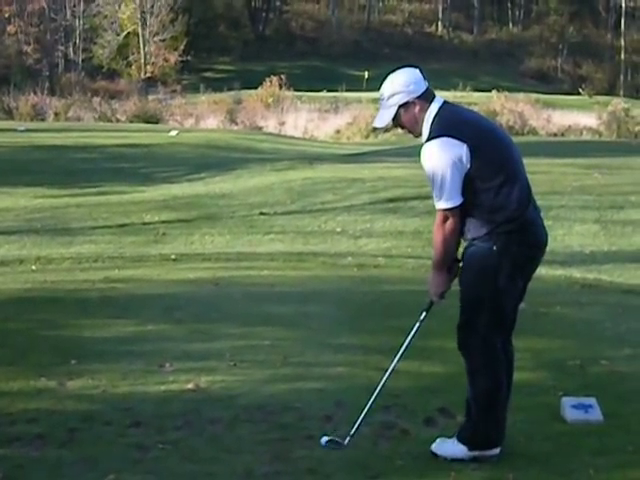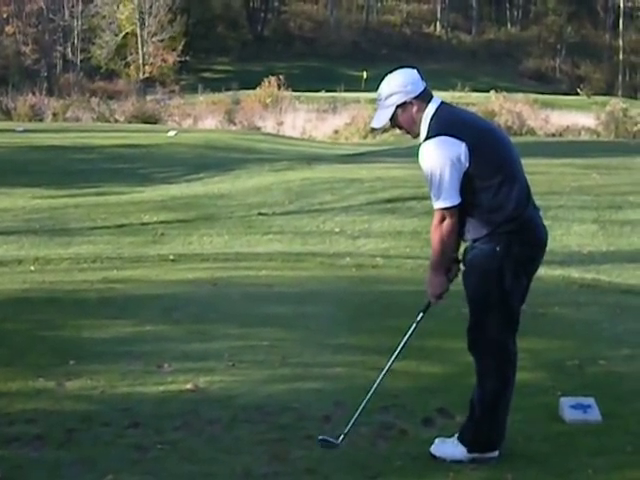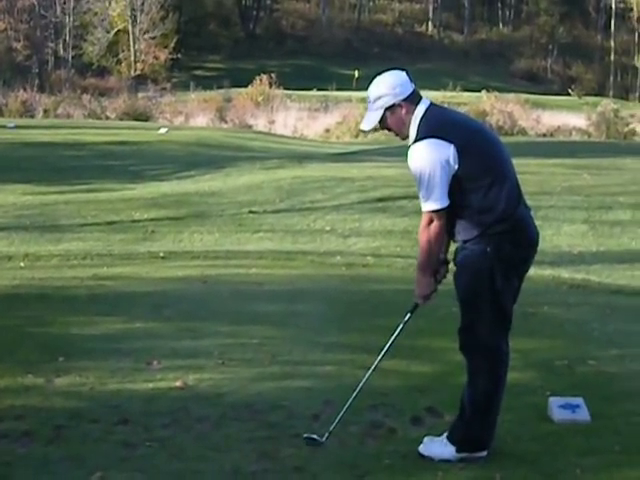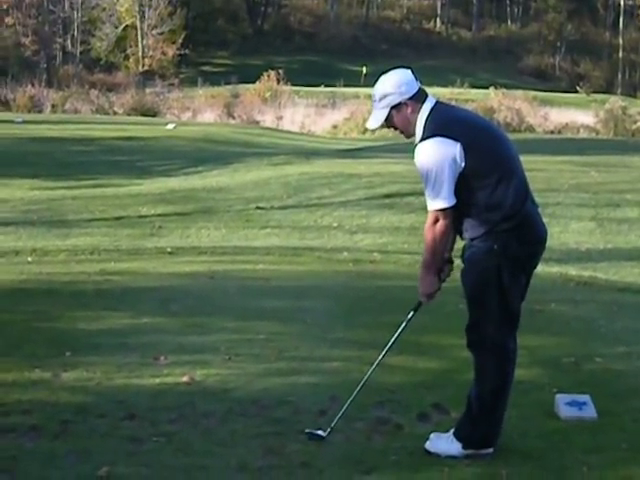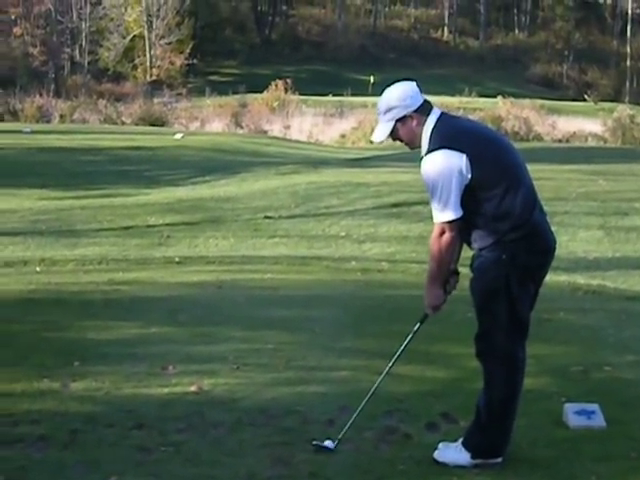
dt=0.2s
person 1, frame 1
left shoulder: (439, 144)
right shoulder: (459, 120)
left elbow: (448, 218)
left wrist: (439, 269)
right wrist: (453, 259)
left hip: (502, 243)
right hip: (517, 235)
left knee: (479, 339)
right knee: (491, 338)
left ankle: (481, 438)
right ankle: (484, 430)
person 1, frame 2
left shoulder: (437, 143)
right shoulder: (456, 122)
left elbow: (446, 218)
left wrist: (437, 271)
right wrist: (452, 259)
left hip: (503, 244)
right hip: (516, 235)
left knee: (489, 341)
right knee: (492, 339)
left ankle: (481, 441)
right ankle: (484, 431)
person 1, frame 3
left shoulder: (426, 145)
right shoulder: (446, 122)
left elbow: (434, 220)
left wrist: (424, 273)
right wrist: (441, 258)
left hip: (494, 244)
right hip: (506, 236)
left knee: (481, 342)
right knee: (484, 340)
left ankle: (470, 440)
right ankle: (473, 430)
person 1, frame 4
left shoulder: (433, 144)
right shoulder: (452, 120)
left elbow: (439, 219)
left wrist: (428, 272)
right wrist: (445, 257)
left hip: (502, 241)
right hip: (515, 233)
left knee: (489, 339)
right knee: (492, 337)
left ankle: (476, 437)
right ankle: (479, 427)
person 1, frame 5
left shoulder: (439, 156)
right shoulder: (458, 130)
left elbow: (446, 231)
left wrist: (433, 283)
right wrist: (450, 268)
left hip: (511, 250)
right hip: (525, 242)
left knee: (498, 348)
right knee: (502, 346)
left ankle: (485, 446)
right ankle: (488, 436)
